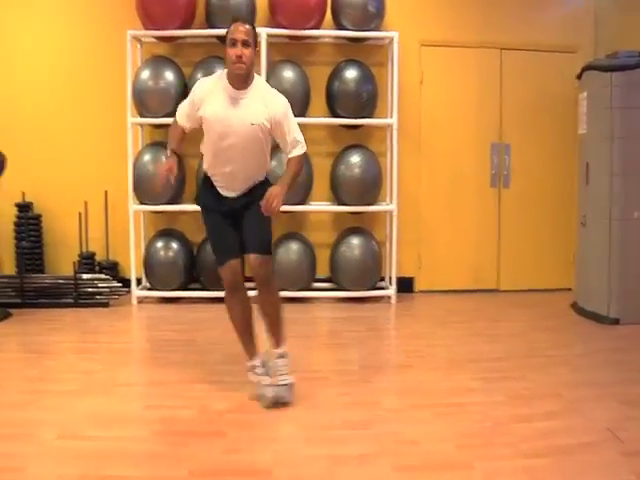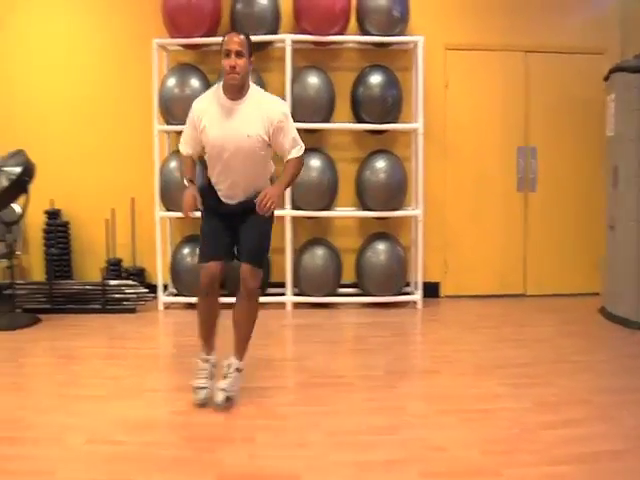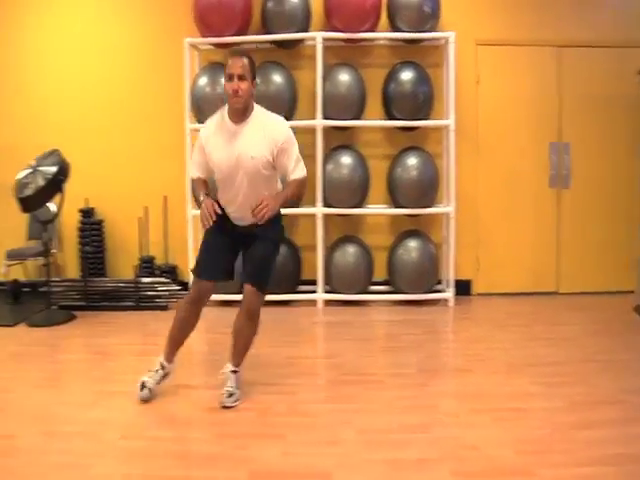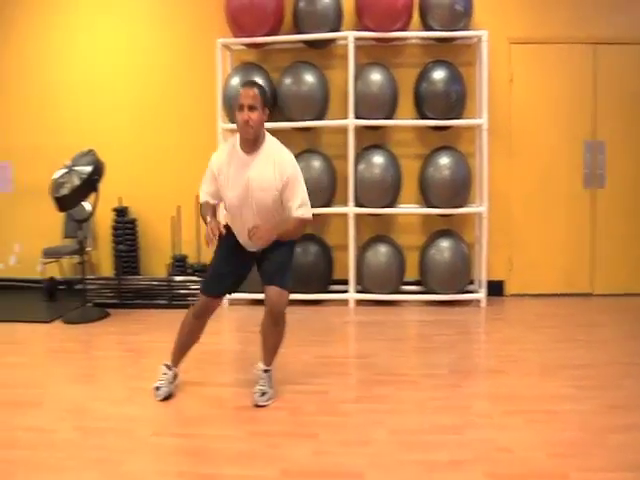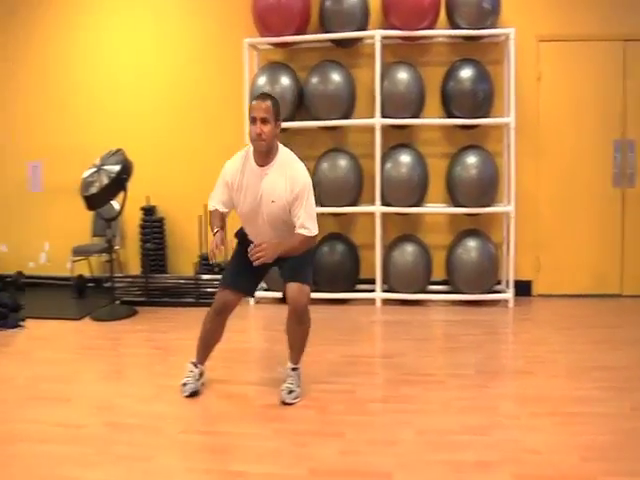
dt=0.1s
person 1, frame 1
left shoulder: (273, 101)
right shoulder: (205, 89)
left elbow: (296, 151)
right elbow: (181, 123)
left wrist: (282, 186)
right wrist: (172, 154)
left hip: (255, 193)
right hip: (215, 192)
left knee: (261, 270)
right knee: (232, 277)
left ankle: (280, 354)
right ankle: (255, 361)
person 1, frame 2
left shoulder: (273, 109)
right shoulder: (203, 107)
left elbow: (294, 156)
right elbow: (188, 152)
left wrist: (278, 187)
right wrist: (189, 185)
left hip: (259, 200)
right hip: (219, 199)
left knee: (249, 283)
right knee: (209, 277)
left ankle: (235, 365)
right ankle: (206, 360)
person 1, frame 3
left shoulder: (275, 129)
right shoulder: (209, 131)
left elbow: (298, 181)
right elbow: (197, 176)
left wrist: (277, 199)
right wrist: (203, 199)
left hip: (263, 224)
right hip: (224, 218)
left knee: (252, 300)
right knee: (198, 293)
left ankle: (233, 371)
right ankle: (164, 365)
person 1, frame 4
left shoulder: (284, 162)
right shoulder: (222, 157)
left elbow: (302, 221)
right elbow: (207, 199)
left wrist: (275, 230)
right wrist: (210, 221)
left hip: (277, 242)
right hip: (235, 240)
left knee: (277, 304)
right knee: (203, 305)
left ankle: (266, 371)
right ankle: (171, 368)
person 1, frame 5
left shoulder: (296, 173)
right shoulder: (234, 167)
left elbow: (308, 236)
right elbow: (216, 206)
left wrist: (276, 248)
right wrist: (217, 230)
left hip: (291, 246)
right hip: (252, 241)
left knee: (298, 302)
right knee: (221, 303)
left ankle: (293, 371)
right ankle: (197, 367)
